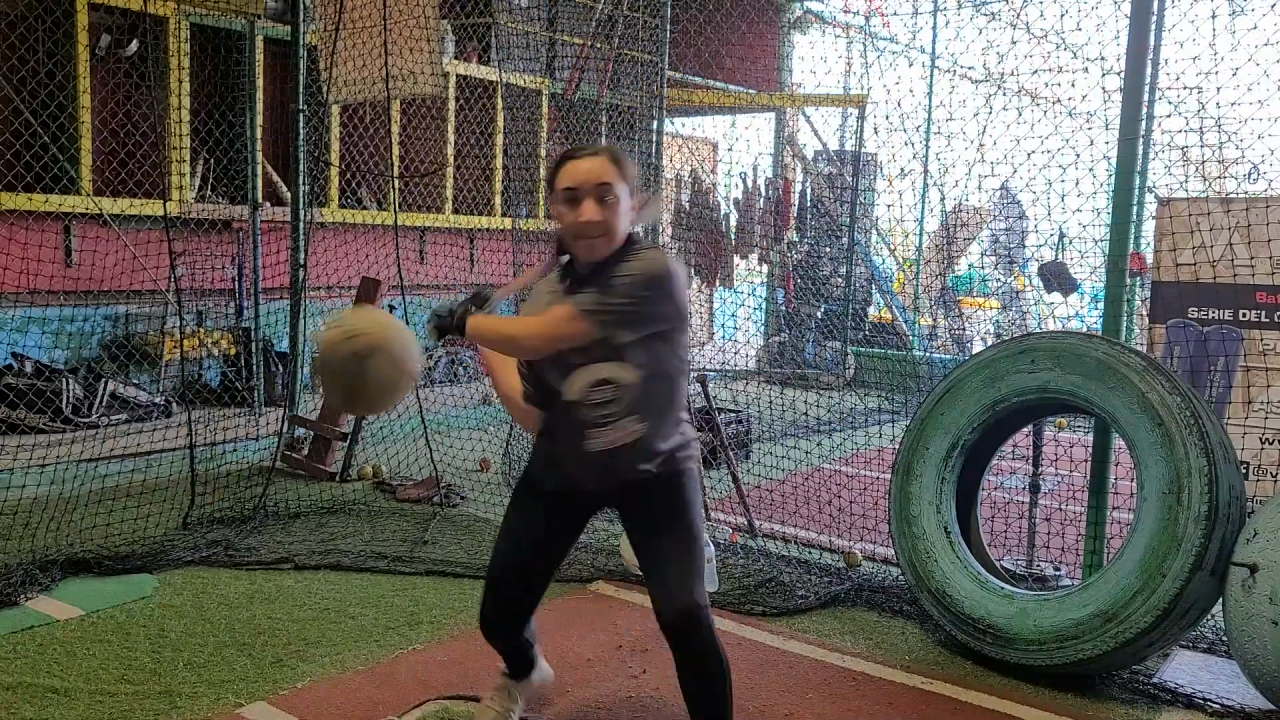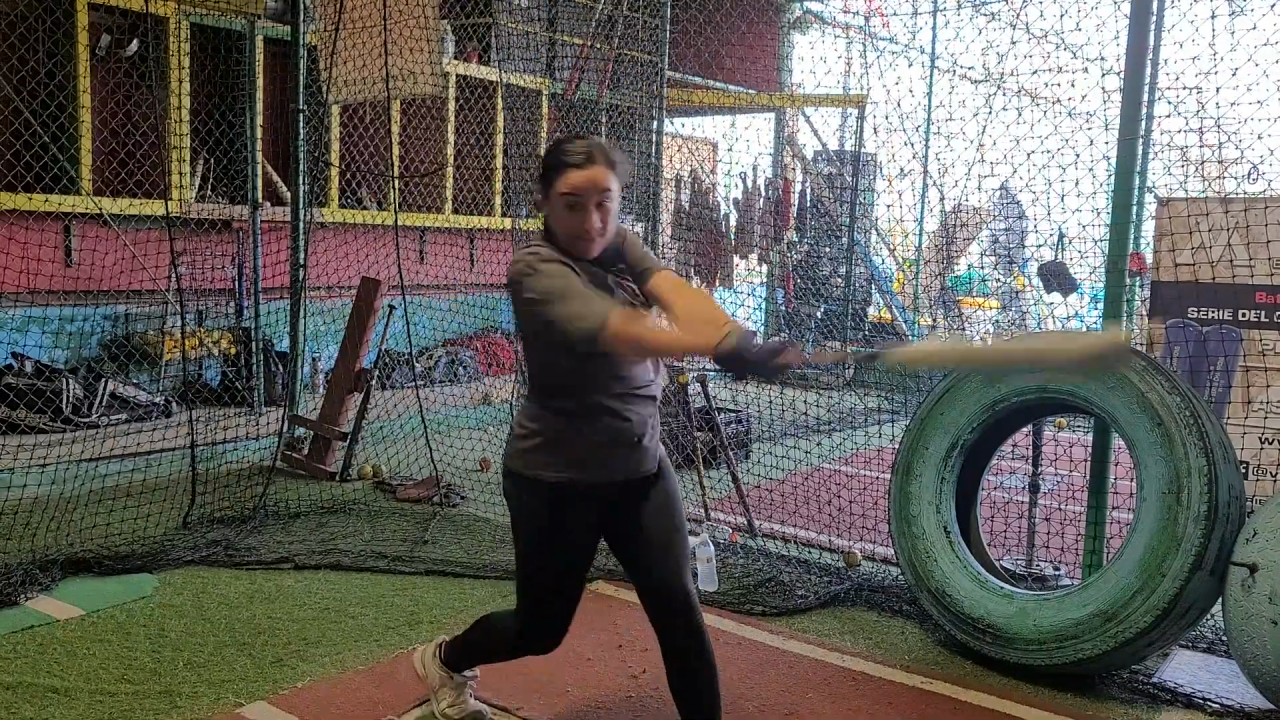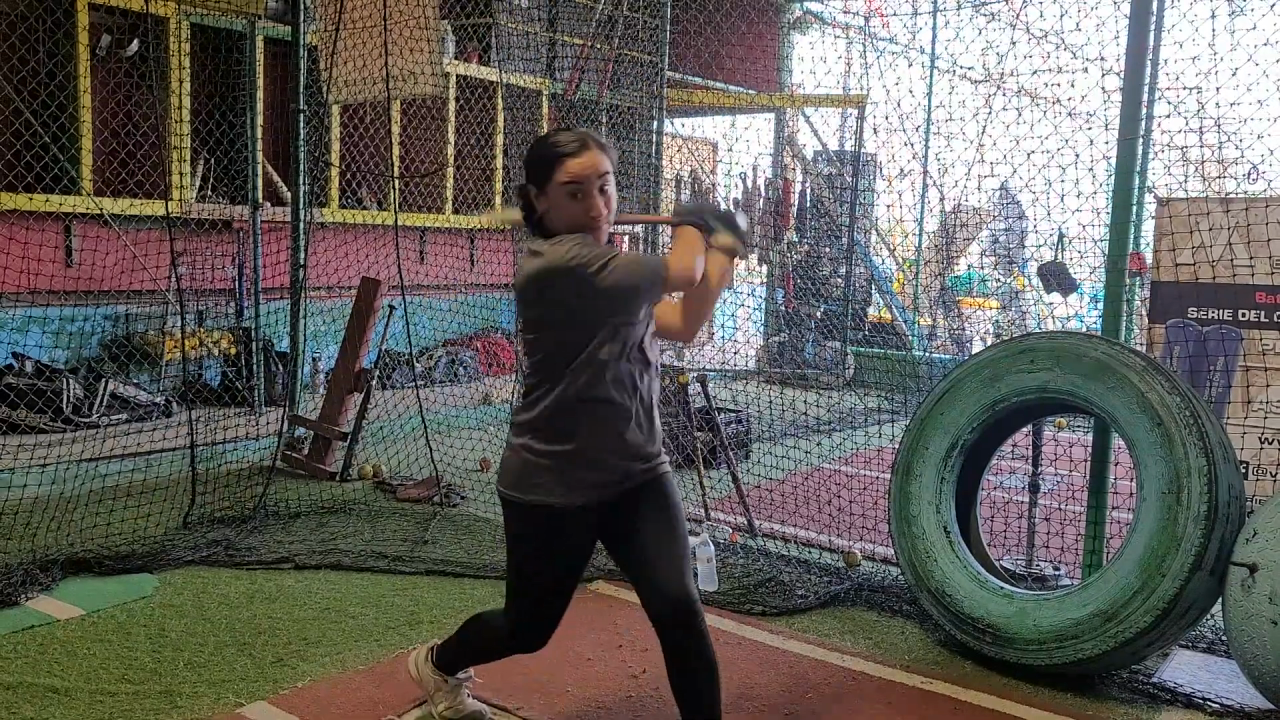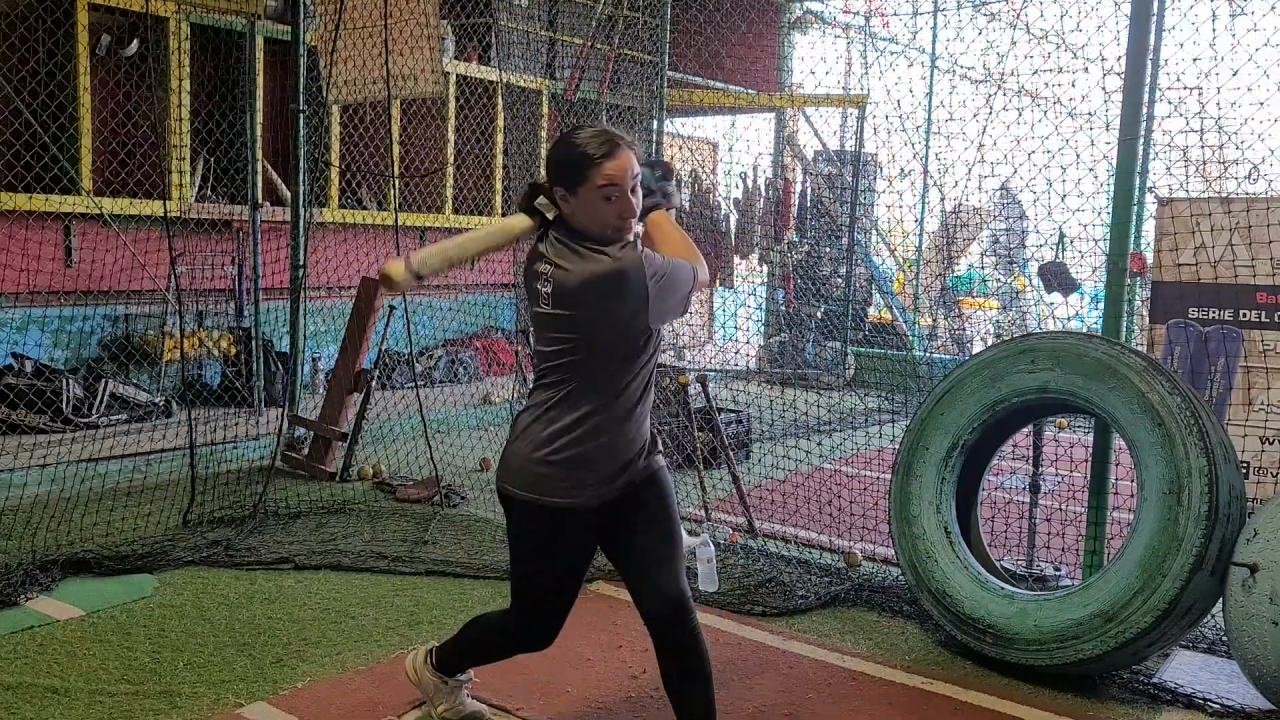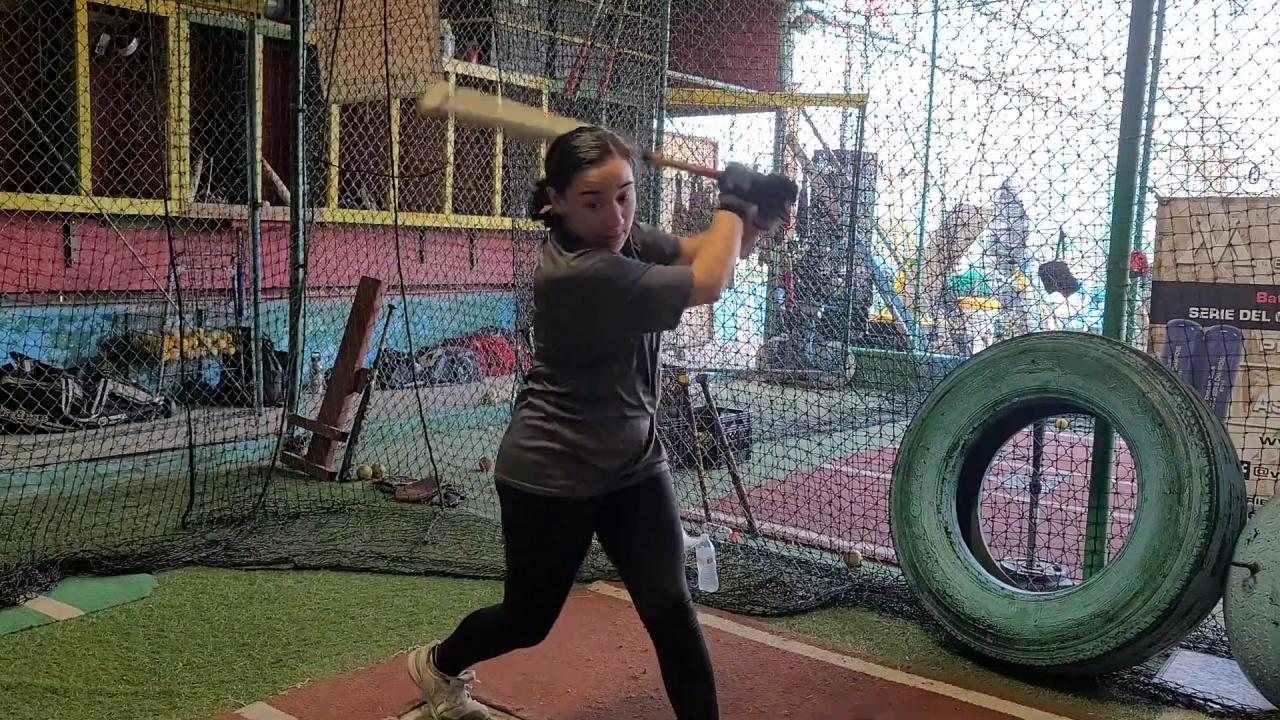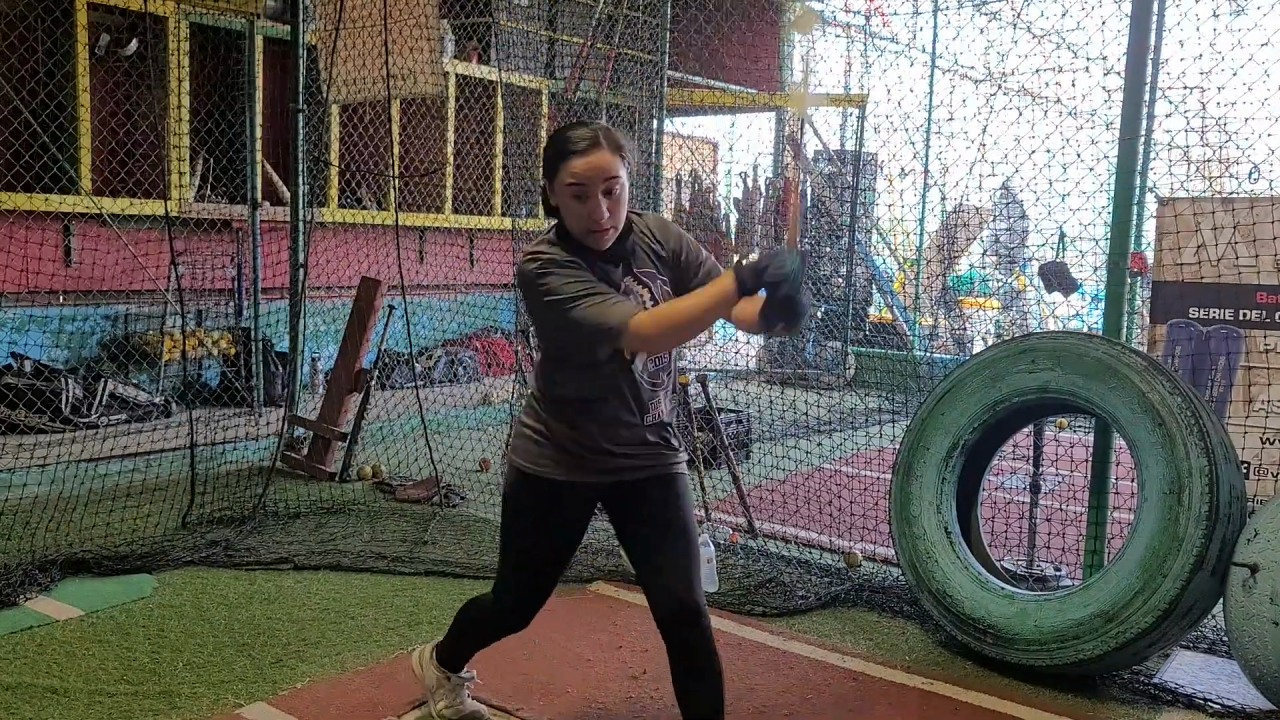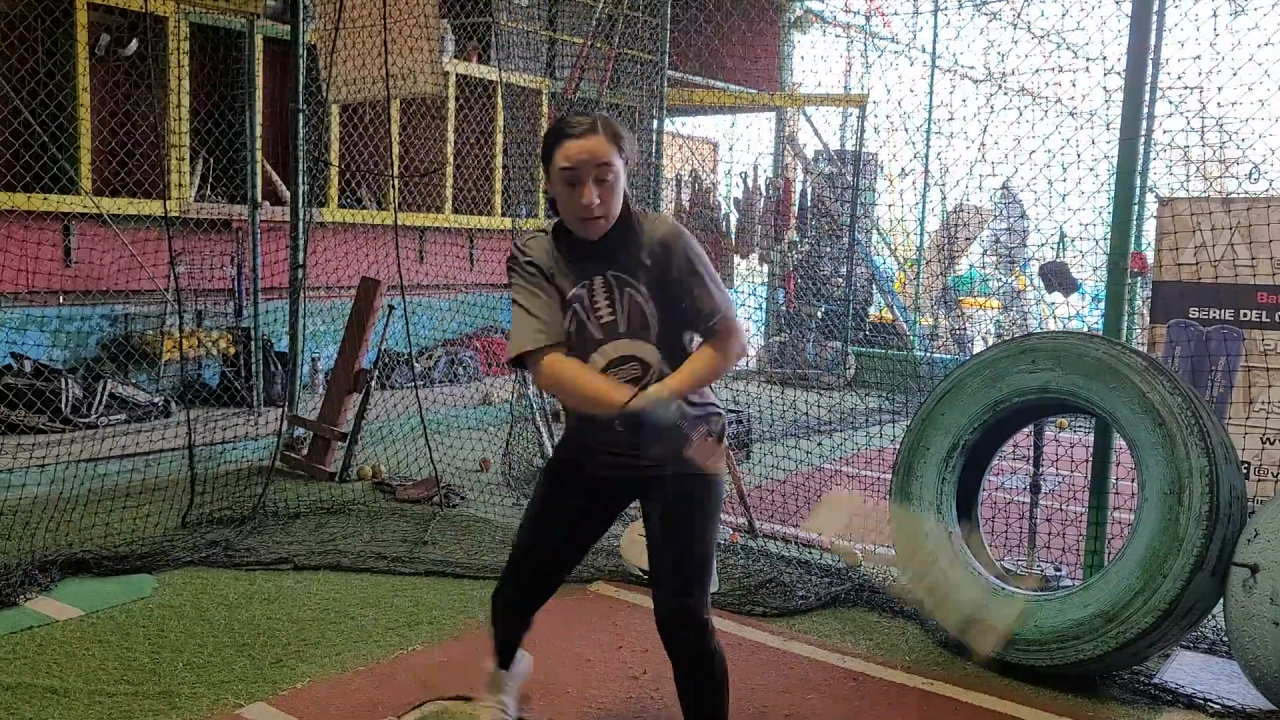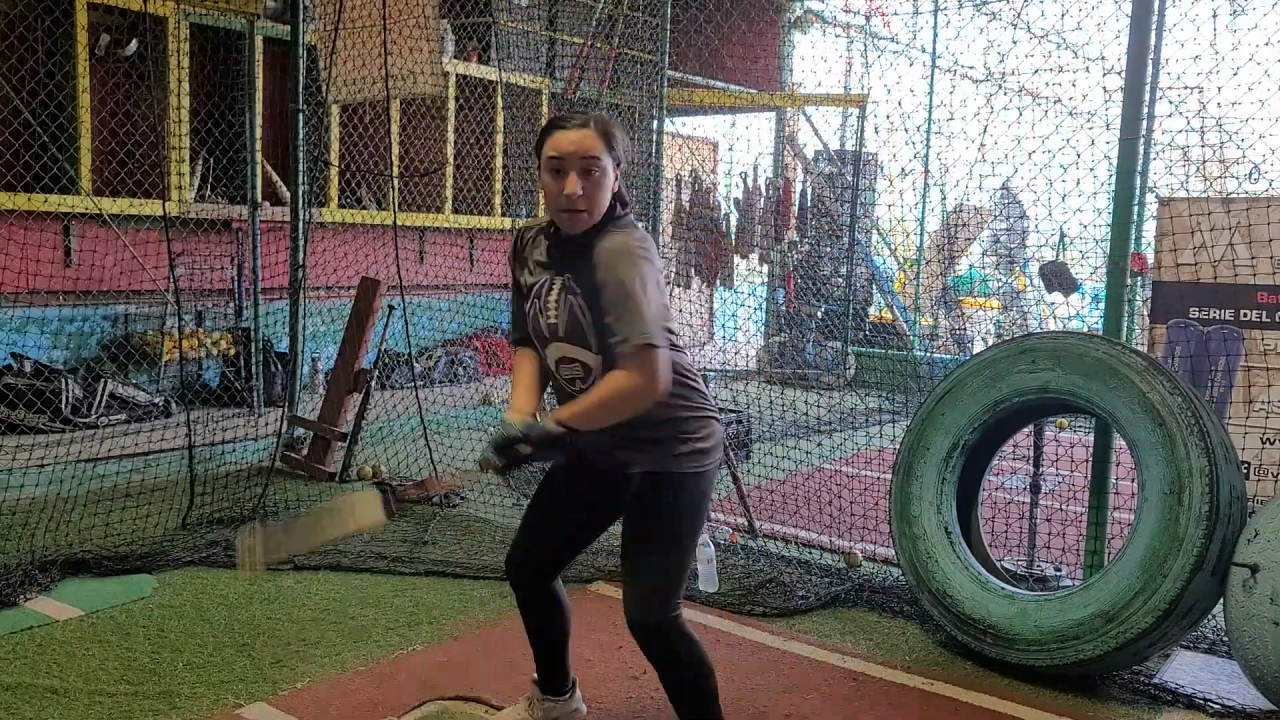
dt=0.2s
person 1, frame 1
left shoulder: (654, 273)
right shoulder: (551, 284)
left elbow: (540, 335)
left wrist: (466, 321)
right wrist: (519, 396)
left hip: (657, 465)
right hip: (563, 468)
left knee: (685, 616)
right knee: (499, 609)
right ankle: (522, 674)
person 1, frame 2
left shoulder: (618, 247)
right shoulder: (535, 268)
left elbow: (675, 294)
right elbow: (621, 331)
left wrist: (729, 334)
right wrist: (720, 345)
left hip: (638, 464)
right hip: (554, 475)
left knee: (676, 608)
right knee: (542, 627)
right ankle: (445, 659)
person 1, frame 3
left shoulder: (592, 257)
right shoulder: (563, 263)
left elbow: (679, 325)
right elbow: (679, 273)
left wrist: (719, 248)
right wrist: (692, 224)
left hip: (636, 466)
right hip: (551, 482)
left knee: (677, 608)
right knee: (530, 628)
right ankle: (440, 663)
person 1, frame 4
left shoulder: (556, 246)
right shoulder: (613, 272)
right elbow: (693, 275)
left wrist: (652, 203)
right wrist: (660, 210)
left hip: (630, 465)
right hip: (553, 479)
left knee: (671, 609)
right knee: (533, 626)
right ankle: (435, 664)
person 1, frame 5
left shoulder: (621, 240)
right shoulder: (572, 273)
left elbow: (699, 253)
right elbow: (703, 285)
left wrist: (747, 205)
right wrist: (733, 202)
left hip: (632, 461)
right hip: (550, 471)
left knee: (669, 611)
right knee: (529, 618)
right ankle: (439, 663)
person 1, frame 6
left shoulder: (654, 235)
right shoulder: (543, 267)
left elbow: (736, 303)
right elbow: (640, 333)
left wrist: (769, 302)
right wrist: (744, 278)
left hip: (649, 454)
right hip: (557, 462)
left knee: (682, 609)
right knee: (513, 603)
right ankle: (442, 661)
person 1, frame 7
left shoulder: (663, 239)
right shoulder: (533, 259)
left elbow: (728, 341)
right elbow: (548, 365)
left wrist: (660, 400)
right wrist: (633, 408)
left hip: (683, 451)
right hip: (591, 453)
left knee: (682, 617)
right knee: (522, 584)
right ankle: (506, 666)
person 1, frame 8
left shoulder: (622, 253)
right shoulder: (529, 246)
left elbow: (648, 378)
right elbow: (526, 346)
left wrist: (551, 426)
right wrist: (520, 418)
left hip: (671, 448)
right hip: (593, 448)
left knee: (651, 616)
right knee: (526, 568)
